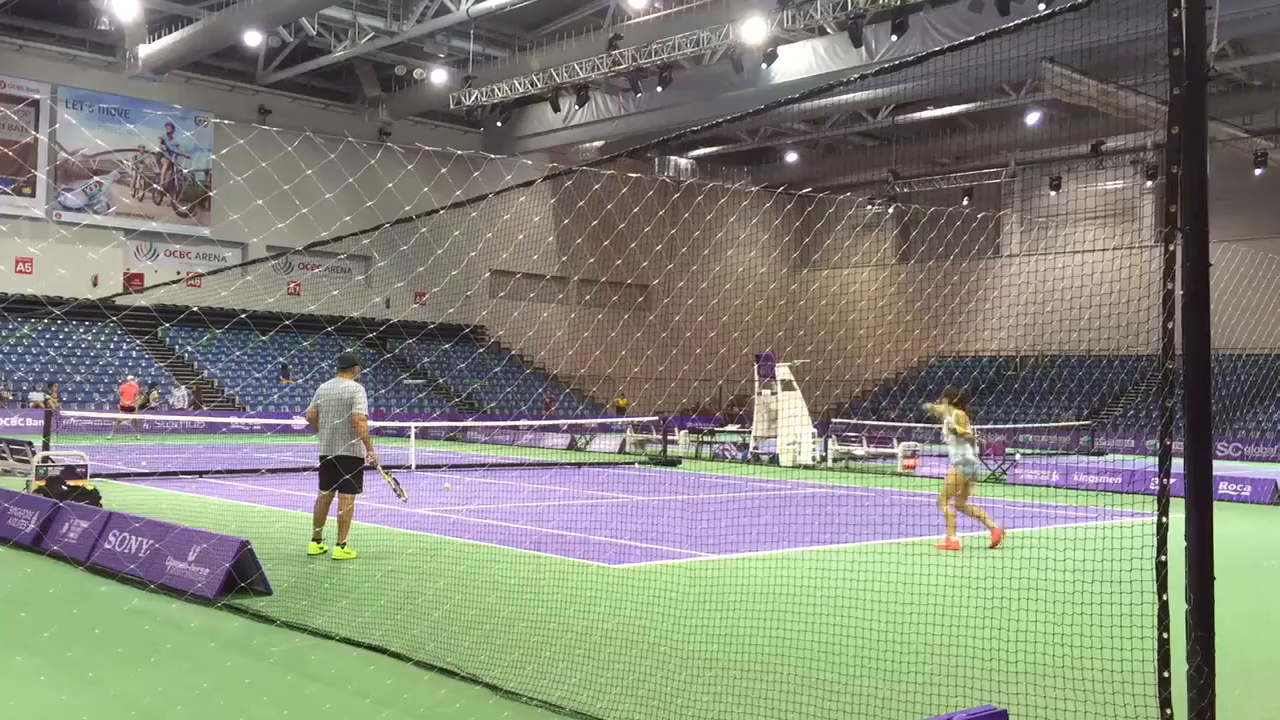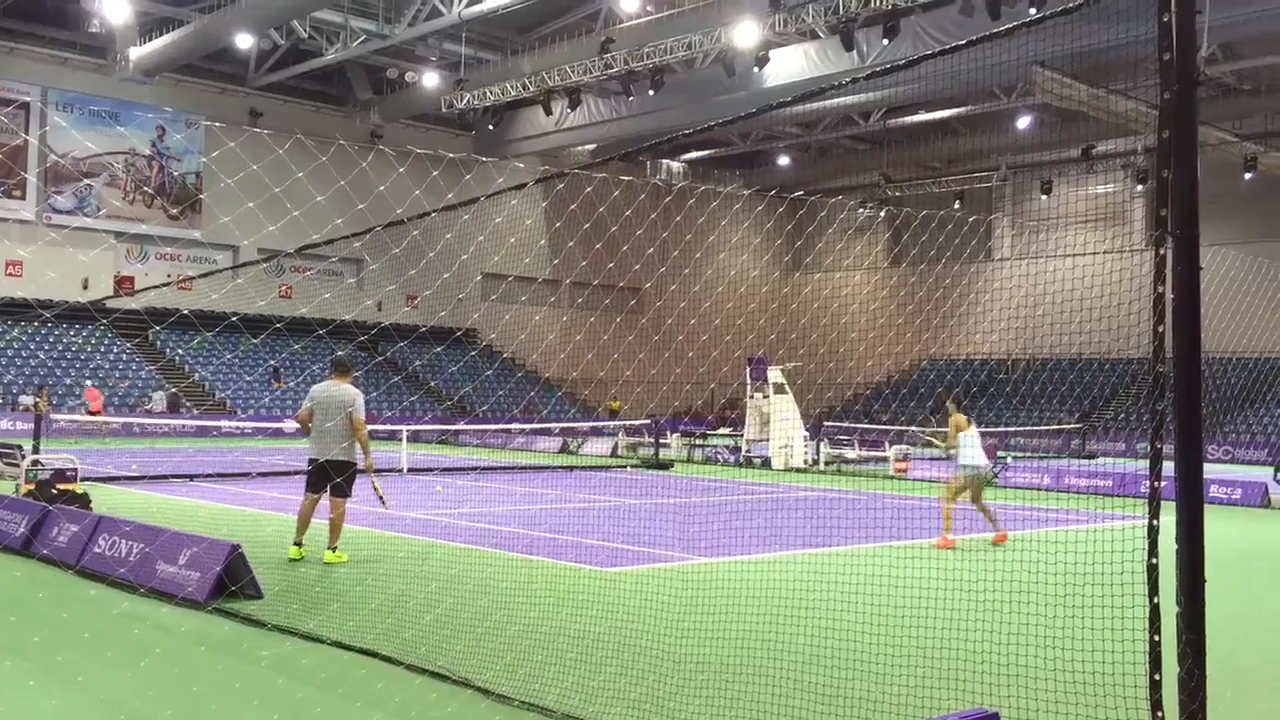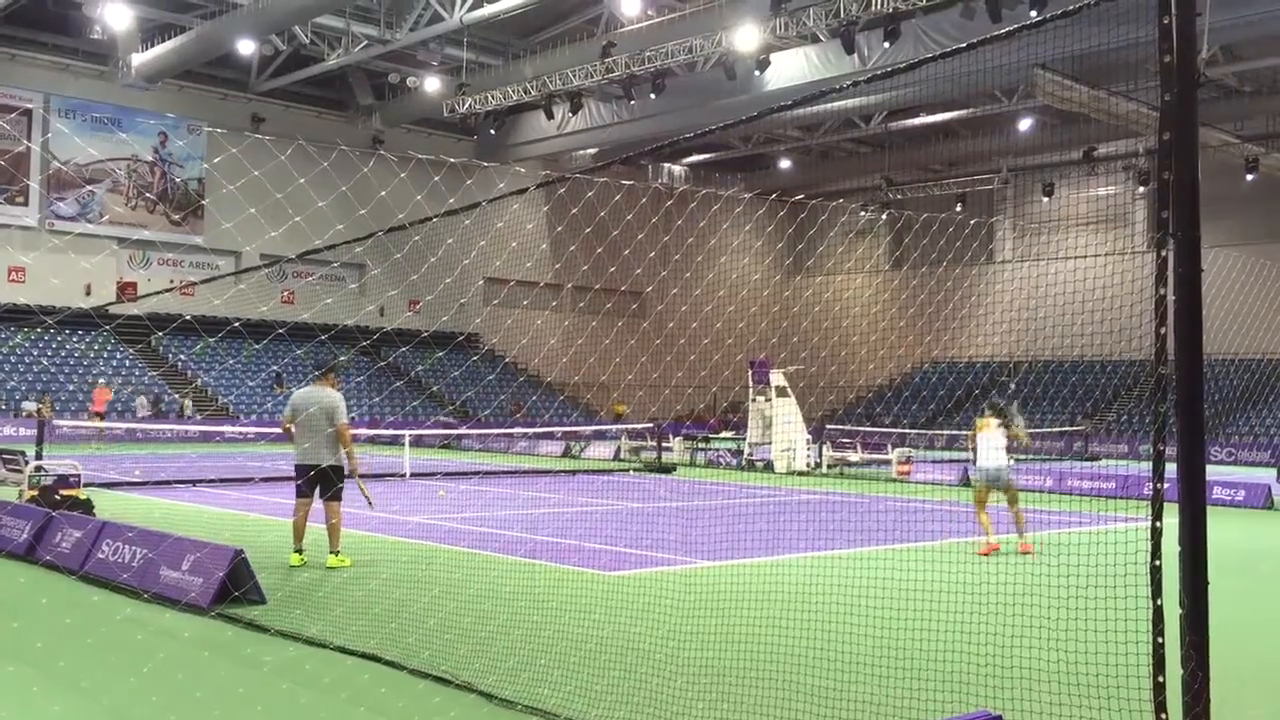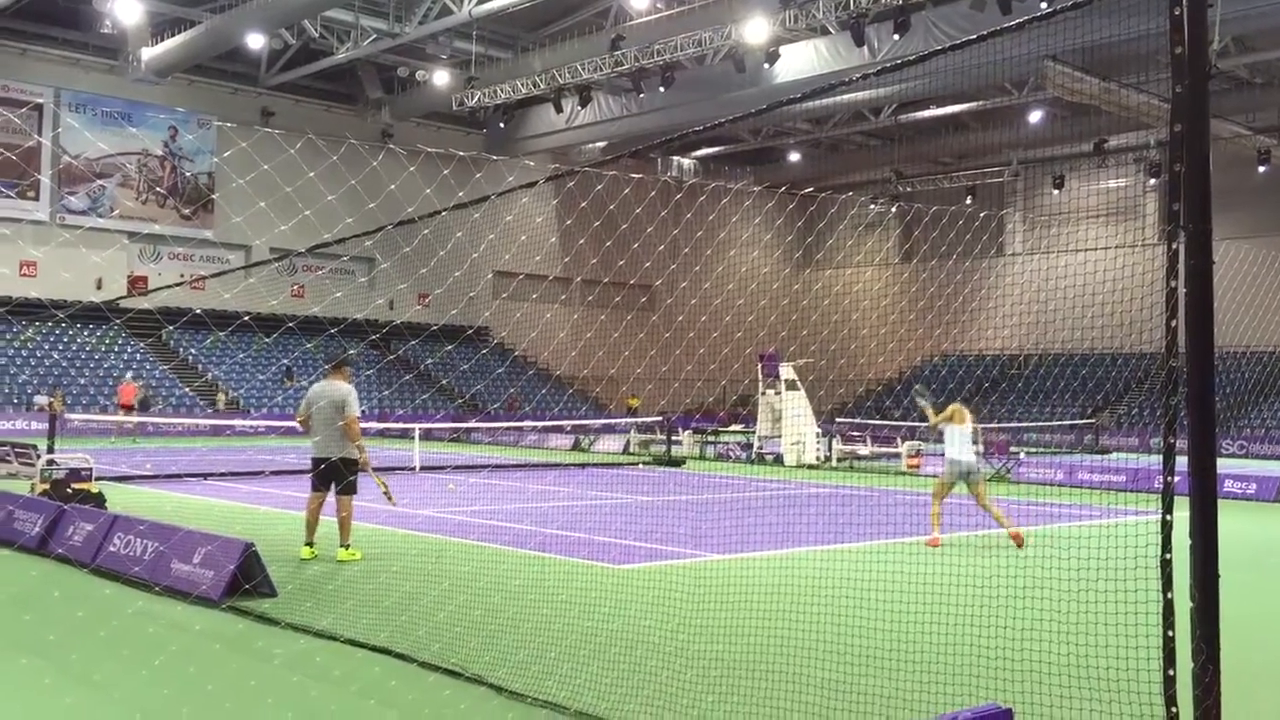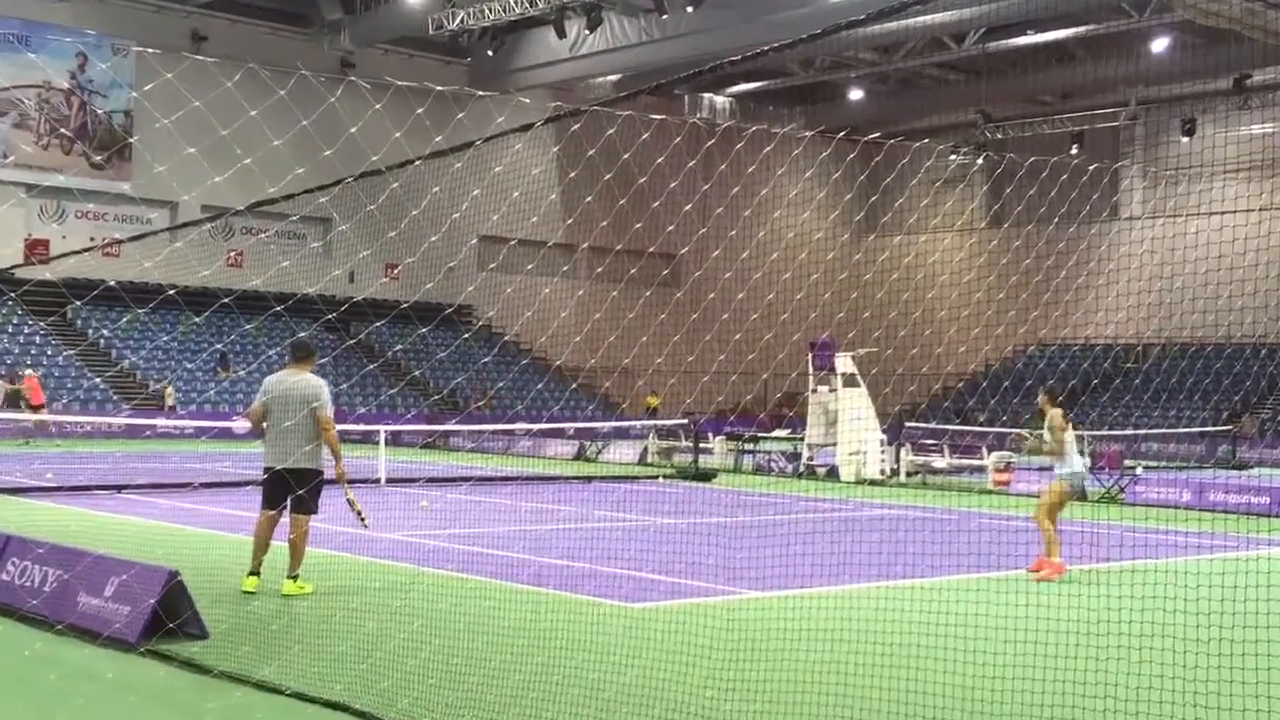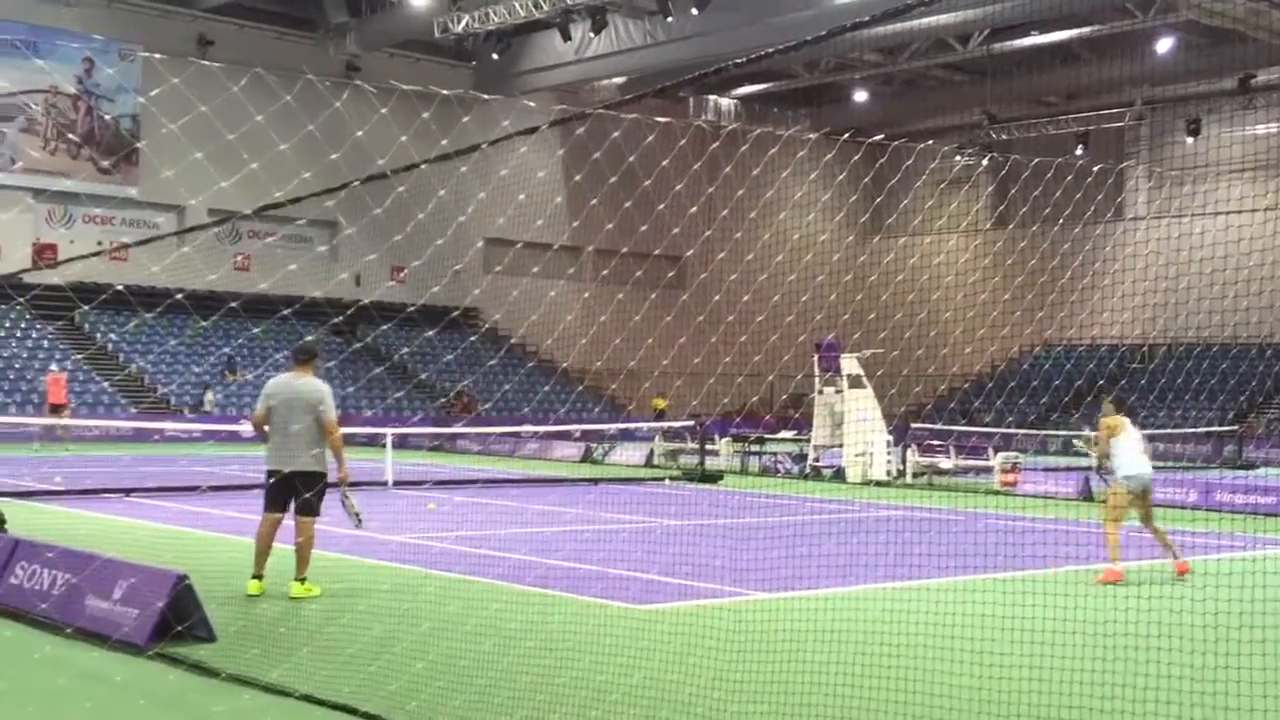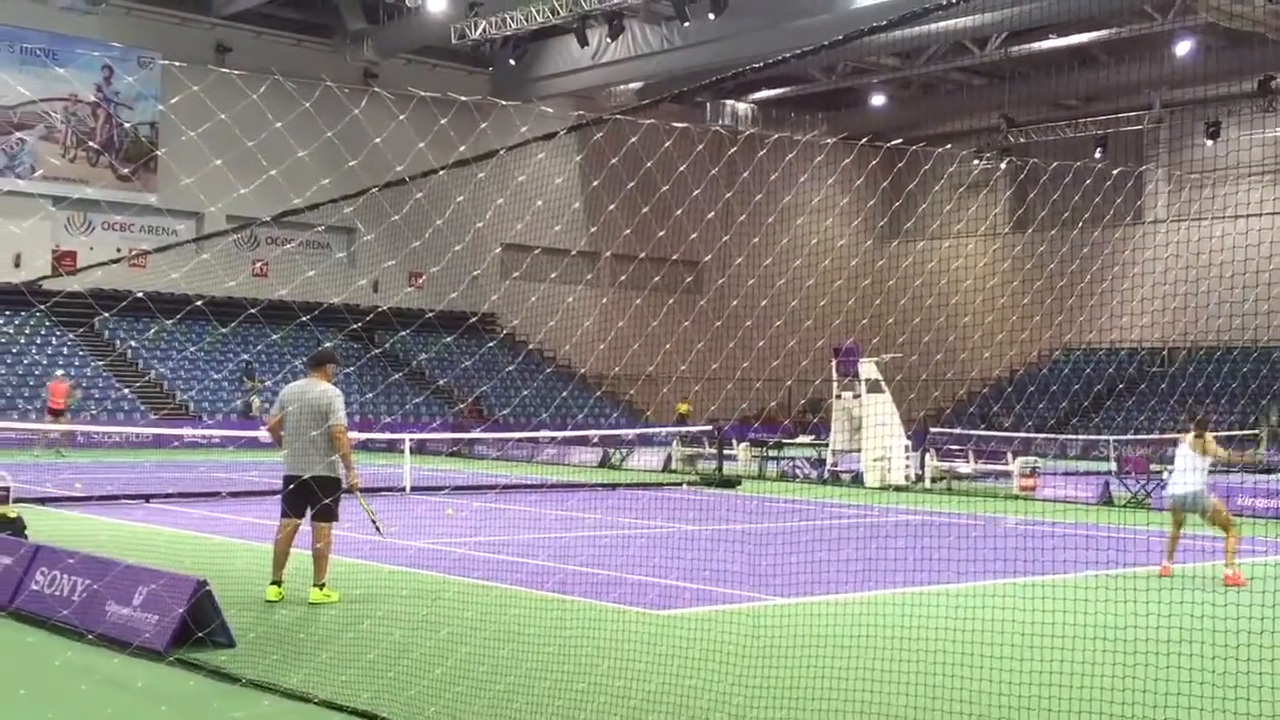
dt=0.7s
person 1, frame 1
left shoulder: (323, 388)
right shoulder: (356, 389)
left elbow: (310, 416)
right elbow: (359, 421)
right wrist: (369, 450)
left hip: (326, 450)
right hip: (350, 452)
left knee: (324, 495)
right knee: (346, 499)
left ankle: (316, 542)
right ankle: (341, 546)
person 1, frame 2
left shoulder: (316, 390)
right shoulder: (354, 394)
left elbow: (302, 418)
right elbow: (359, 427)
right wrist: (367, 456)
left hip: (317, 455)
right hip: (343, 456)
left knee: (309, 499)
right knee: (338, 503)
left ankle: (296, 546)
right ankle: (332, 550)
person 1, frame 3
left shoulder: (297, 395)
right shoulder: (335, 397)
left elbow: (285, 425)
right elbow: (343, 431)
right wrist: (351, 459)
left hip: (304, 460)
right hip: (331, 461)
left knee: (302, 505)
right knee: (332, 506)
right ankle: (334, 554)
person 1, frame 4
left shoulder: (314, 389)
right shoulder: (347, 390)
left elbow: (301, 418)
right elbow: (352, 424)
right wrist: (362, 452)
left hip: (320, 453)
right hip: (344, 454)
left knee: (316, 497)
right knee: (344, 500)
right ankle: (344, 548)
person 1, frame 5
left shoulder: (270, 381)
right shoulder: (317, 385)
left elbow: (253, 416)
right elbow: (326, 426)
right wrist: (339, 462)
left hip: (274, 460)
right hip: (307, 463)
left knee: (268, 516)
right knee: (300, 520)
left ankle: (253, 574)
right ankle: (292, 579)
person 1, frame 6
left shoulder: (272, 384)
right shoulder: (320, 388)
left elbow: (257, 421)
right elbow: (331, 430)
right wrist: (341, 465)
left hip: (277, 464)
right hip: (310, 466)
left knee: (270, 519)
right knee: (305, 523)
left ankle: (256, 578)
right ankle: (300, 582)
person 1, frame 7
left shoulder: (288, 390)
right shoulder: (331, 393)
left elbow: (272, 426)
right elbow: (338, 434)
right wrist: (350, 470)
left hip: (293, 469)
right hip: (325, 471)
left knee: (287, 525)
right knee: (322, 529)
left ankle: (275, 584)
right ankle: (318, 588)
person 2, frame 1
left shoulder: (959, 415)
right shoulder: (946, 413)
left elbow: (971, 437)
left wrist: (956, 429)
right wrist: (934, 408)
left hip: (964, 463)
right hip: (965, 463)
left knee: (943, 499)
right knee: (960, 504)
left ankle: (952, 539)
right ankle: (994, 529)
person 2, frame 2
left shoulder: (954, 419)
right shoulder: (969, 421)
left elbow: (950, 443)
left wrist: (946, 445)
right wrist: (955, 451)
left hip: (969, 467)
right hip: (983, 466)
left knee: (948, 499)
right knee: (977, 501)
left ankle: (947, 537)
right ankle: (1000, 533)
person 2, frame 3
left shoulder: (979, 422)
right shoulder: (1006, 426)
left elbow: (972, 442)
right elbow: (1023, 439)
right wrist: (1019, 427)
left hip: (983, 469)
right hip: (1002, 469)
left knee: (980, 509)
right knee: (1014, 507)
left ankle: (991, 541)
right ankle: (1023, 543)
person 2, frame 4
left shoulder: (955, 408)
right shoulder: (970, 417)
left elbow: (933, 423)
left wrist: (928, 412)
left hip: (955, 462)
right hip: (971, 463)
left knee: (937, 499)
right knee: (984, 502)
left ankle: (936, 536)
right ankle: (1010, 530)
person 2, frame 5
left shoulder: (1054, 417)
right shoulder: (1051, 416)
left elbow: (1060, 449)
left wrist: (1041, 448)
right wrist: (1039, 446)
left hip: (1069, 474)
right hip: (1065, 473)
left knee: (1042, 515)
right knee: (1049, 515)
left ankle: (1055, 562)
right ankle: (1047, 560)
person 2, frame 6
left shoulder: (1106, 422)
right shoulder: (1133, 425)
left elbow: (1101, 454)
right elbow: (1143, 452)
left wrist: (1103, 462)
left hip: (1127, 477)
right hip: (1147, 475)
left knee: (1111, 522)
right knee: (1148, 523)
left ankle: (1114, 567)
right ankle: (1178, 561)
person 2, frame 7
left shoulder: (1184, 439)
right shoulder: (1206, 439)
right elbow: (1221, 455)
right wrist: (1246, 457)
left hip: (1173, 493)
right hip: (1196, 493)
left knee: (1176, 525)
right knee: (1231, 527)
left ankle: (1166, 564)
right ankle: (1230, 572)
